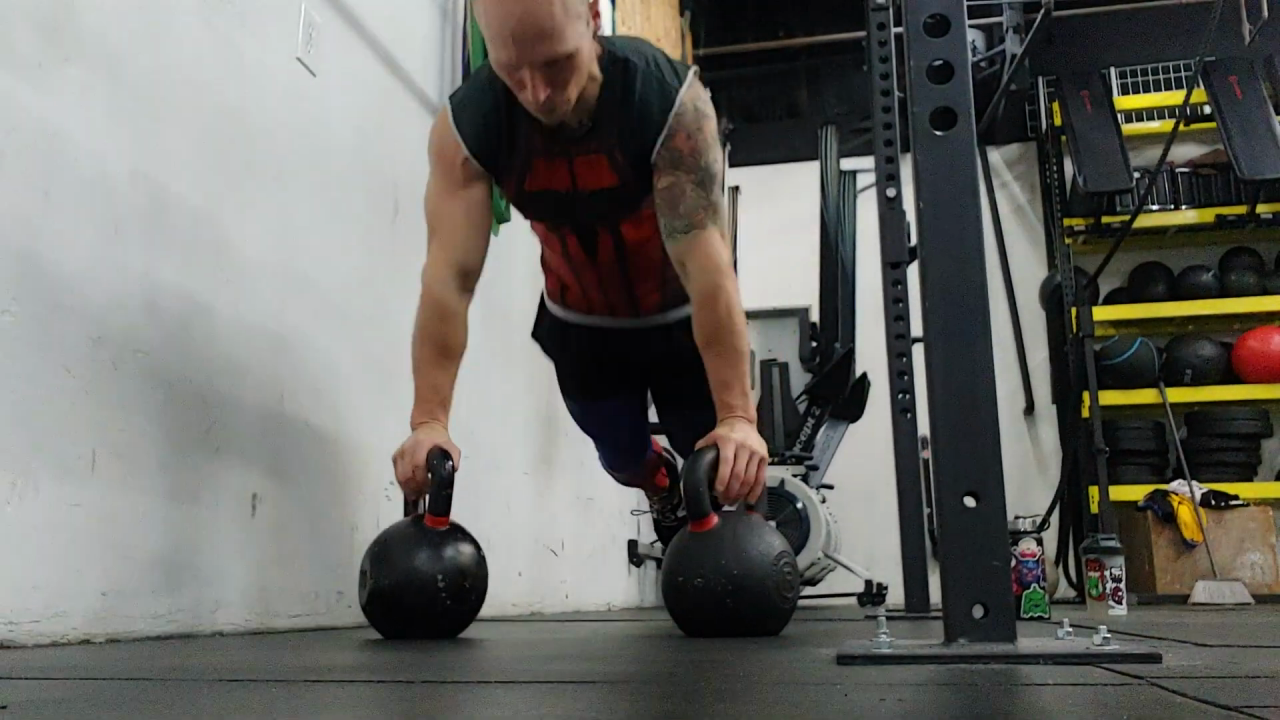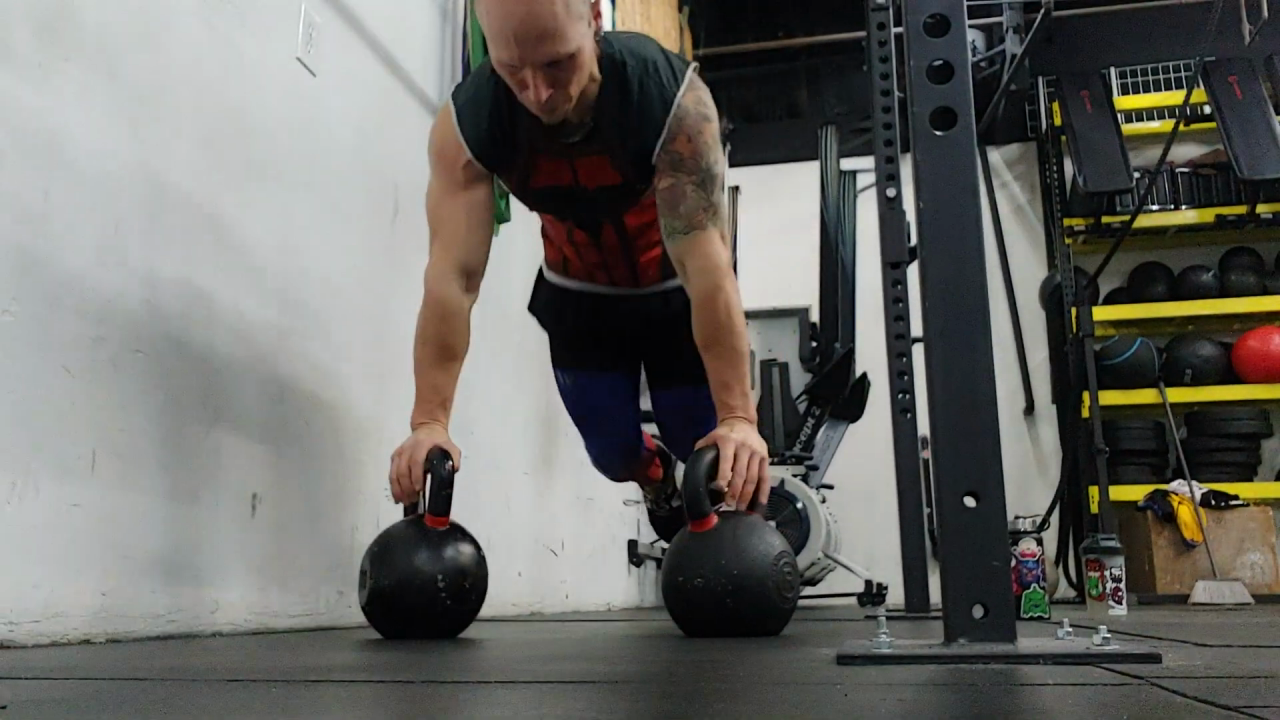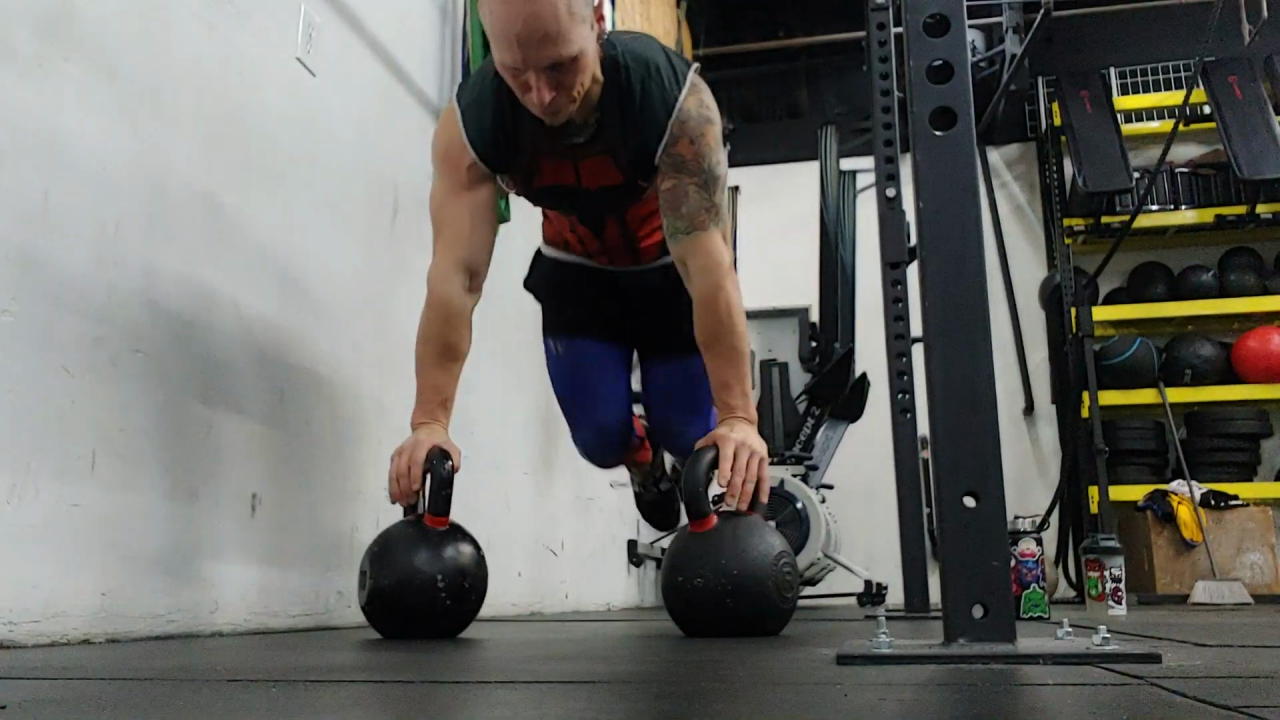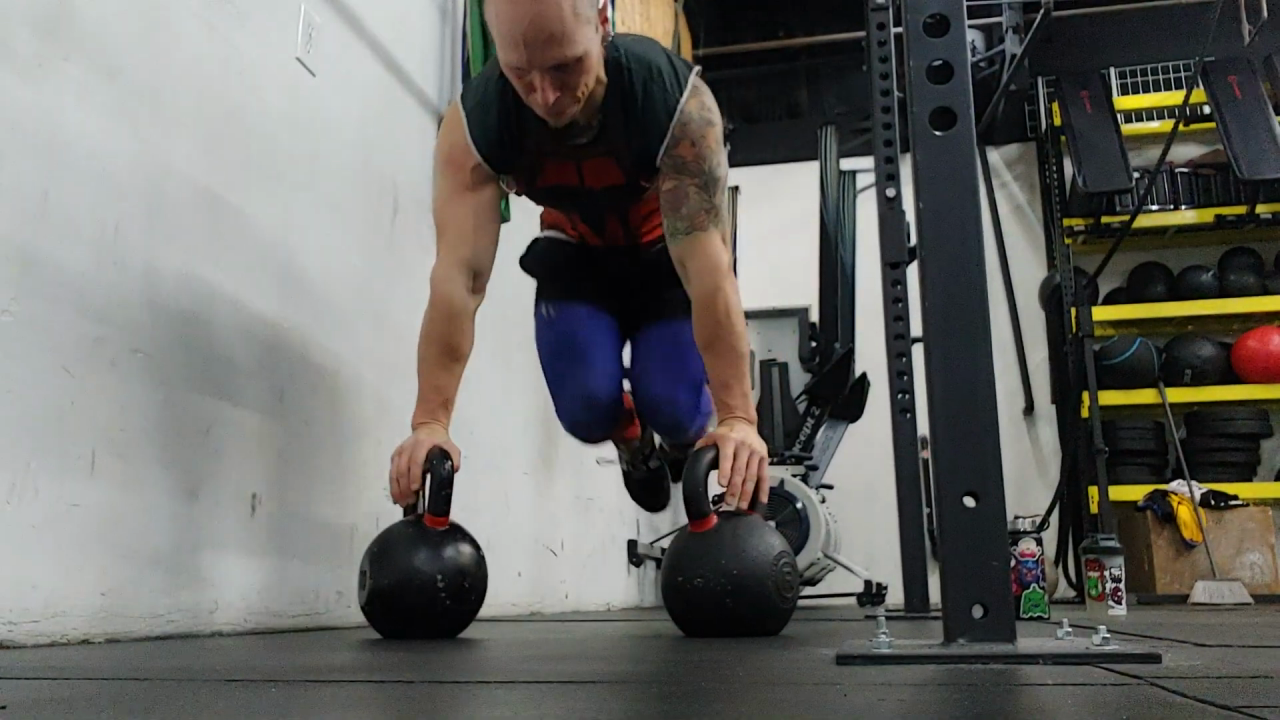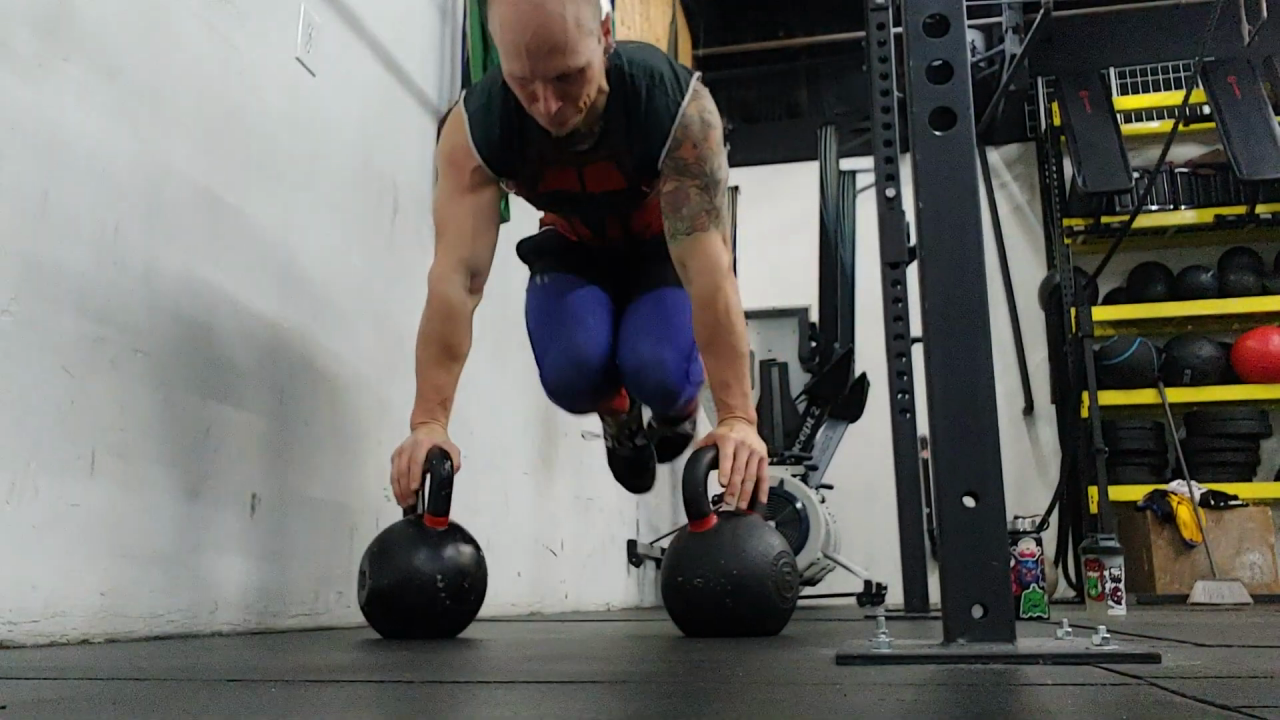
dt=0.1s
person 1, frame 1
left shoulder: (666, 97)
right shoulder: (466, 123)
left elbow: (707, 267)
right elbow: (450, 282)
left wrist: (739, 417)
right wrist: (428, 422)
left hip: (679, 319)
right hip: (576, 325)
left knee: (716, 467)
right knee: (623, 460)
right ankle: (660, 483)
person 1, frame 2
left shoulder: (670, 95)
right shoulder: (466, 122)
left elbow: (706, 265)
right elbow: (453, 277)
left wrist: (738, 418)
right wrist: (428, 423)
left hip: (672, 286)
right hip: (579, 293)
left knee: (697, 448)
right knee: (615, 456)
right ankle: (652, 472)
person 1, frame 3
left shoulder: (672, 96)
right shoulder: (471, 121)
left elbow: (707, 264)
right elbow: (457, 276)
left wrist: (738, 418)
right wrist: (428, 423)
left hip: (668, 266)
right hip: (576, 268)
left knee: (689, 437)
right knee: (602, 441)
right ankle: (642, 458)
person 1, frame 4
left shoulder: (674, 97)
right shoulder: (474, 121)
left elbow: (706, 265)
right elbow: (460, 275)
left wrist: (736, 418)
right wrist: (429, 423)
left hip: (663, 251)
right hip: (575, 252)
left knee: (673, 404)
right knee: (584, 407)
left ankle: (680, 429)
right ankle: (628, 431)
person 1, frame 5
left shoulder: (675, 102)
right shoulder: (476, 125)
left elbow: (706, 266)
right elbow: (458, 276)
left wrist: (737, 418)
right wrist: (428, 423)
left hip: (662, 246)
right hip: (573, 247)
left knee: (658, 369)
right knee: (571, 372)
left ankle: (675, 409)
right ankle: (620, 413)
